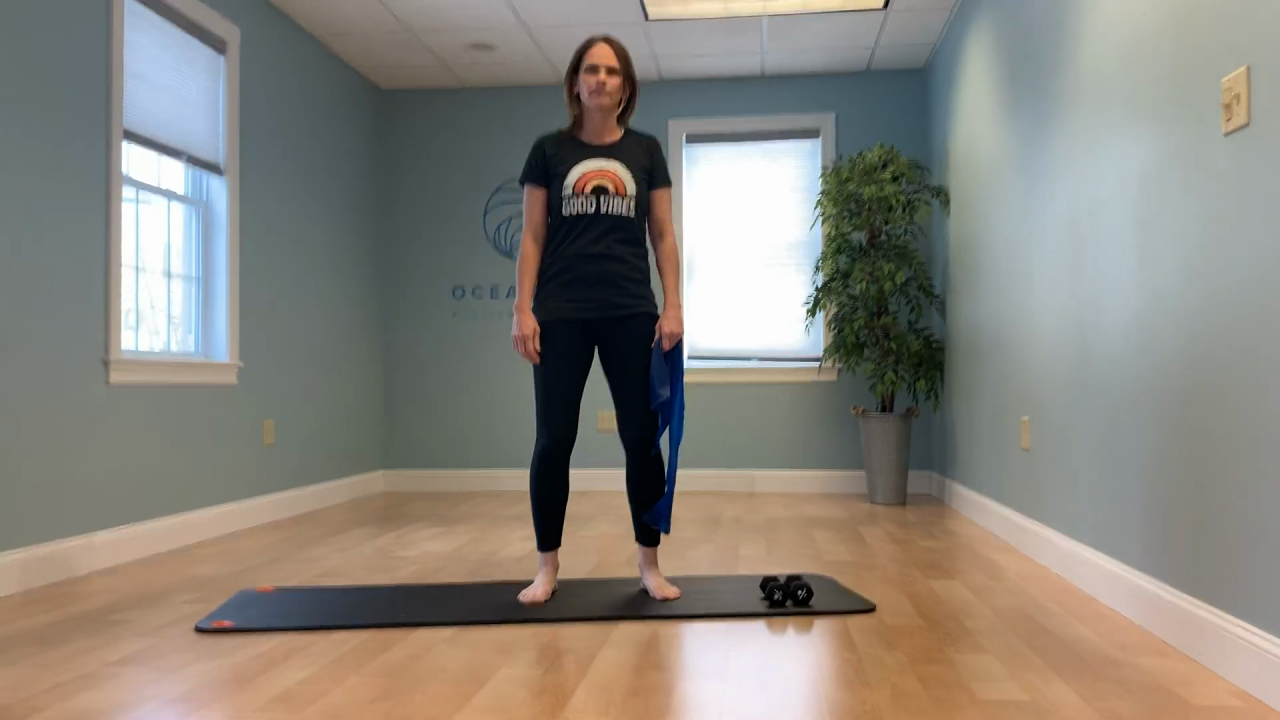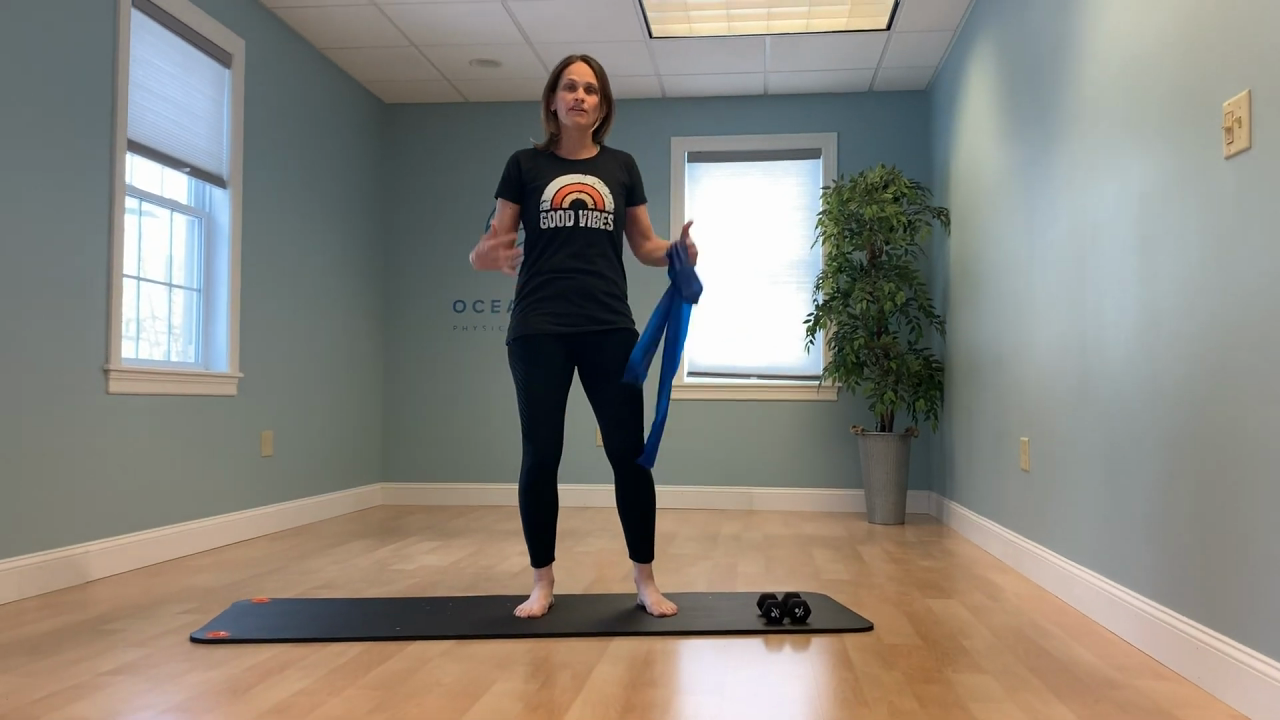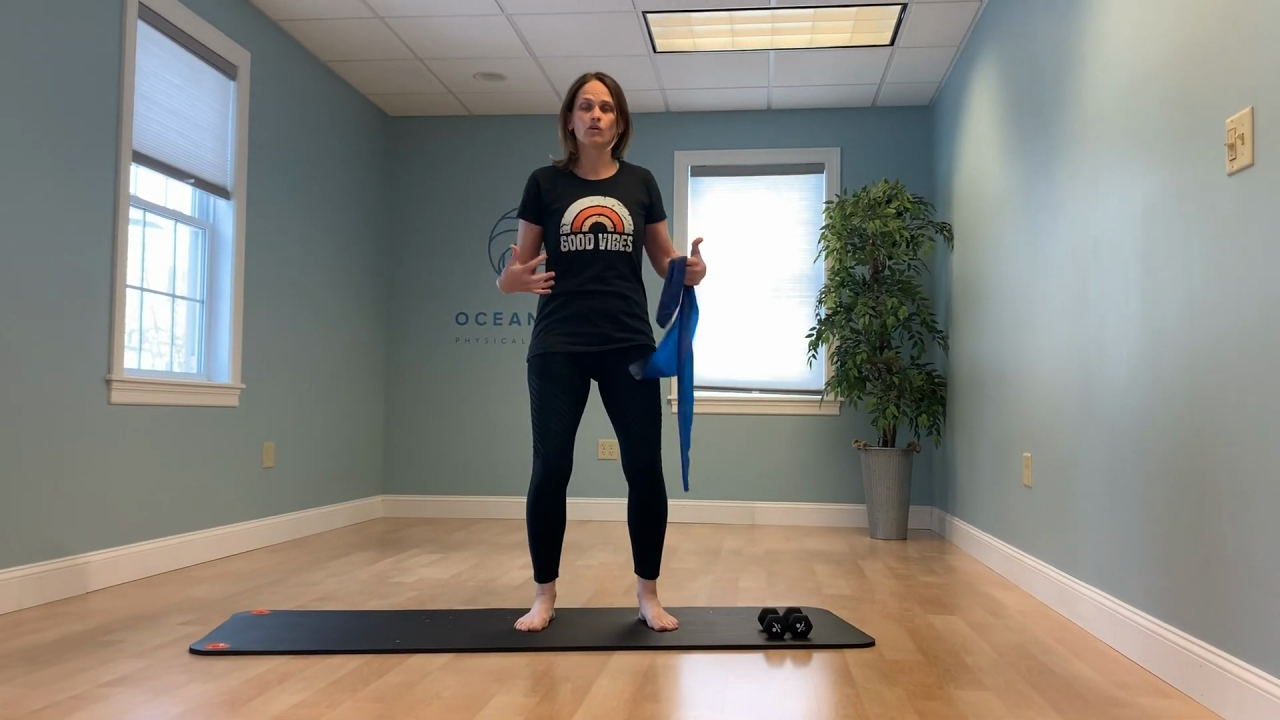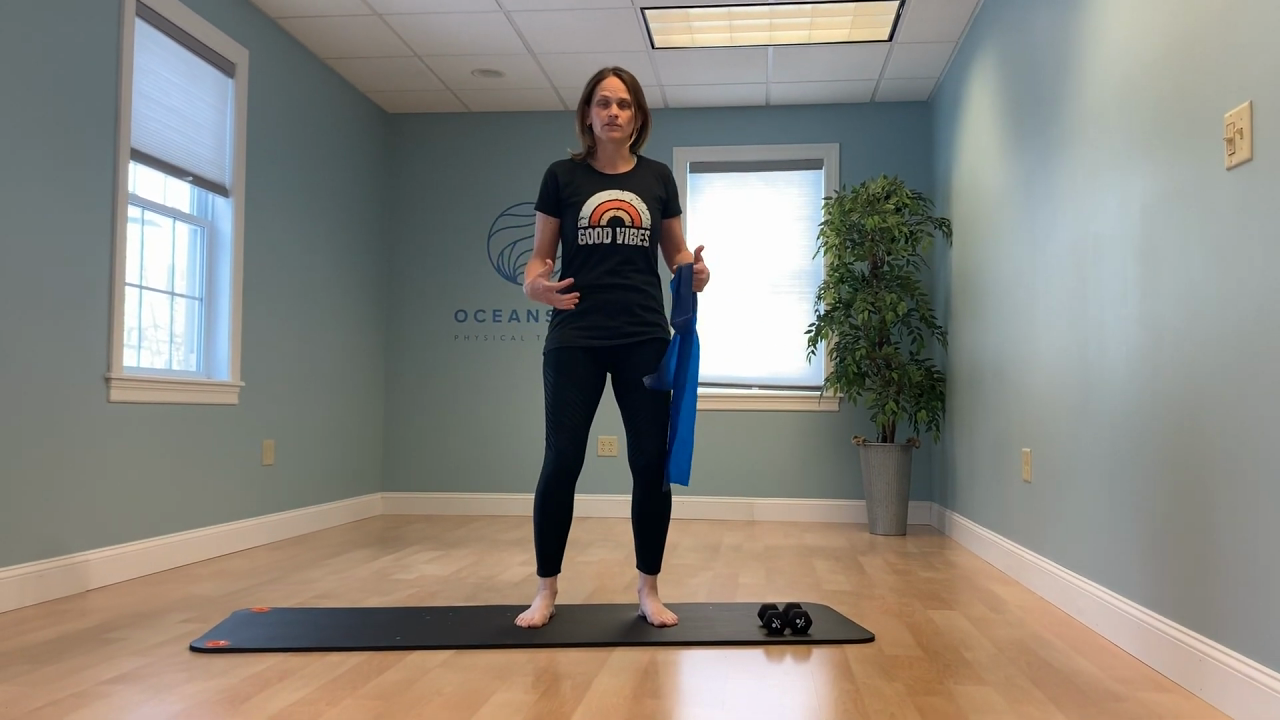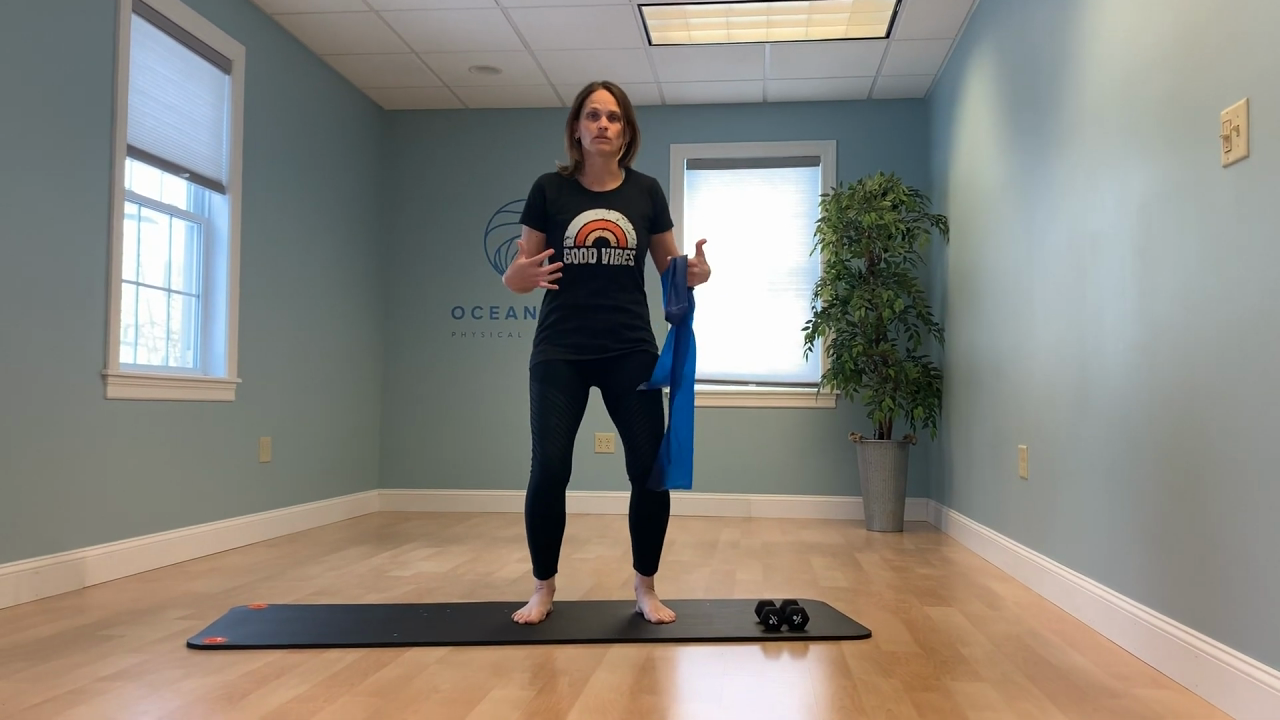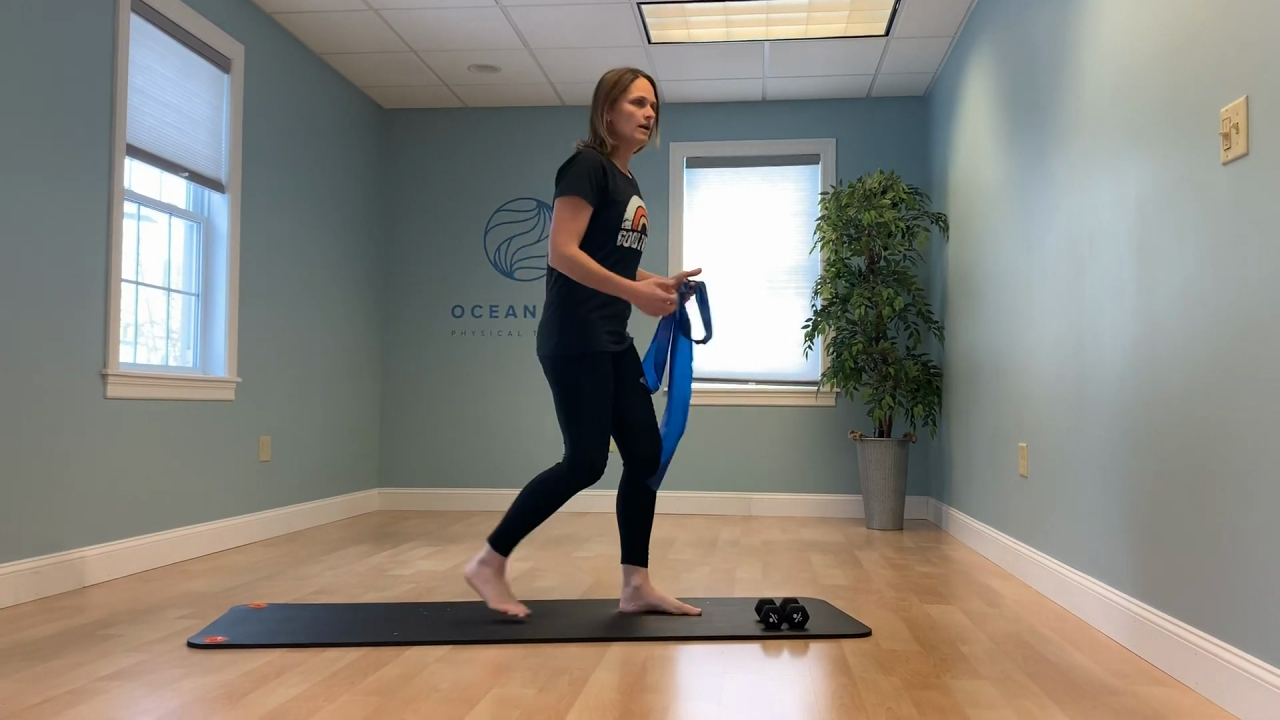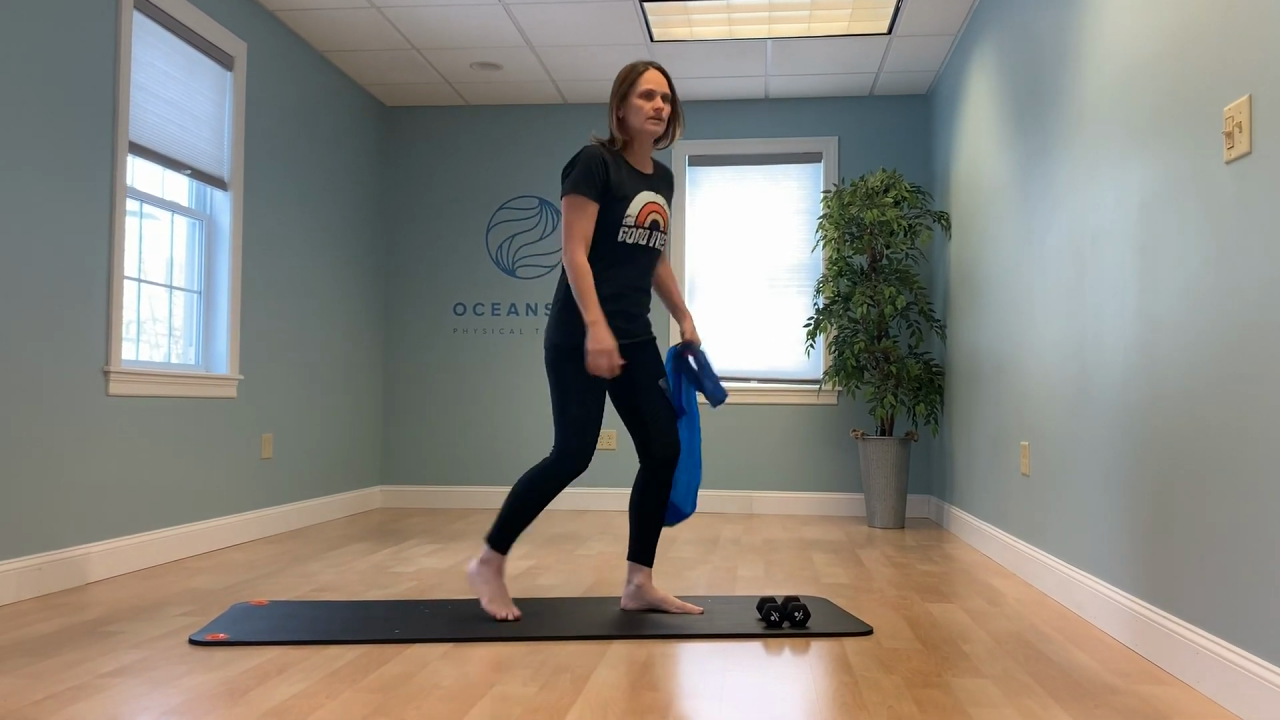
dt=0.7s
person 1, frame 1
left shoulder: (646, 150)
right shoulder: (549, 150)
left elbow: (663, 235)
right elbow: (533, 236)
left wrist: (672, 306)
right wrist: (523, 308)
left hip: (631, 313)
right hip: (561, 314)
left knee: (642, 438)
right knee: (553, 439)
left ankle: (649, 564)
right ankle: (547, 567)
person 1, frame 2
left shoulder: (621, 166)
right shoulder: (525, 164)
left elbow: (645, 245)
right elbow: (496, 244)
left wrist: (677, 251)
right wrist: (482, 254)
left hip: (610, 327)
right hip: (538, 328)
left knee: (629, 451)
right knee: (540, 454)
left ankle: (645, 581)
right ankle: (542, 582)
person 1, frame 3
left shoulder: (641, 183)
right shoulder: (544, 183)
left elbow: (662, 259)
right elbow: (522, 263)
left wrist: (689, 270)
right wrist: (513, 278)
left hip: (629, 345)
right hip: (558, 346)
left knee: (645, 468)
right knee: (550, 469)
left ankle: (648, 595)
right ankle: (544, 595)
person 1, frame 4
left shoulder: (658, 177)
right shoulder: (562, 176)
left elbow: (676, 252)
right elbow: (541, 255)
left wrist: (696, 271)
right wrist: (535, 285)
left hip: (644, 339)
right hip: (574, 339)
left knee: (651, 463)
right knee: (562, 461)
left ankle: (648, 591)
right ankle: (546, 591)
person 1, frame 5
left shoulder: (646, 192)
right shoulder: (550, 190)
left elbow: (667, 264)
right elbow: (519, 272)
left wrist: (695, 270)
right wrist: (519, 278)
left hip: (630, 351)
right hip: (559, 352)
left knee: (650, 468)
right knee: (548, 468)
left ankle: (645, 588)
right ankle: (543, 588)
person 1, frame 6
left shoulder: (626, 180)
right shoulder: (587, 166)
right elbow: (563, 252)
left wrist: (659, 283)
right wrist: (634, 293)
left hip: (610, 339)
right hip: (574, 339)
left knee: (646, 453)
right knee: (585, 461)
left ankle: (636, 585)
right ankle: (489, 562)
person 1, frame 7
left shoulder: (663, 178)
right shoulder: (591, 164)
right elbow: (573, 251)
left wrist: (683, 317)
right wrist: (594, 326)
left hip: (633, 338)
right hip: (581, 336)
left knee: (664, 450)
right knee: (573, 455)
left ankle: (639, 582)
right ankle: (489, 562)
